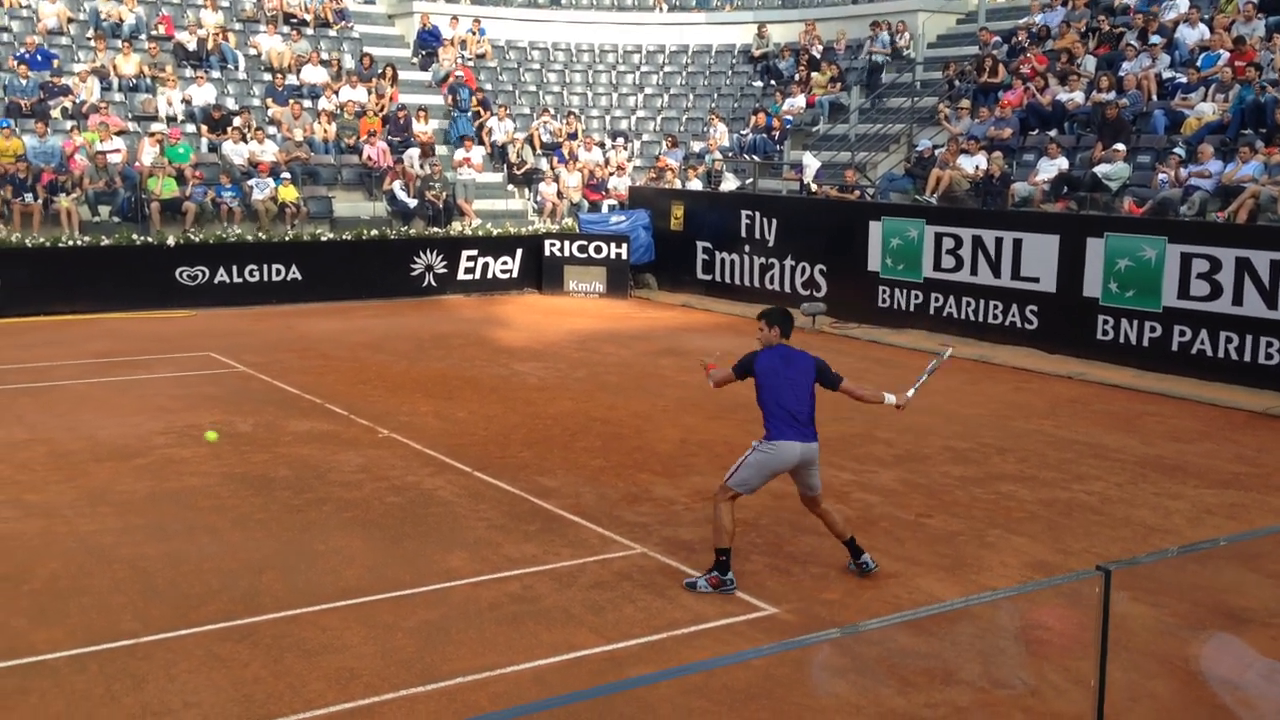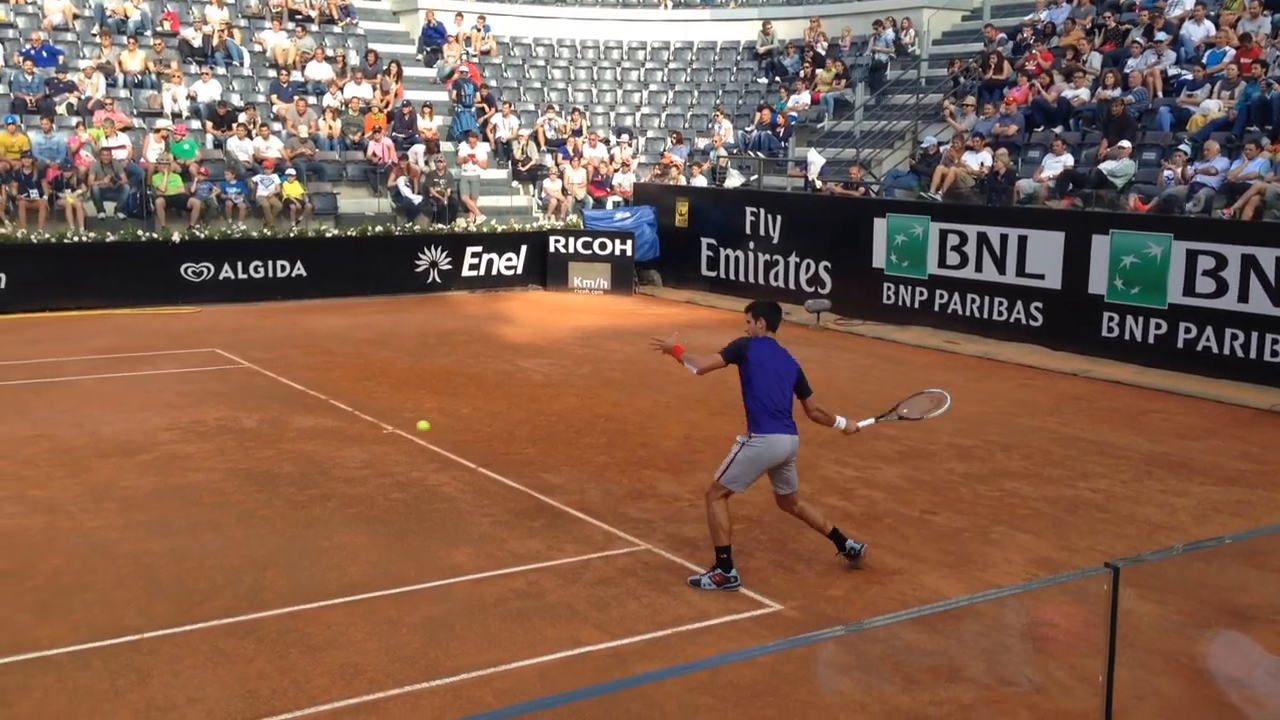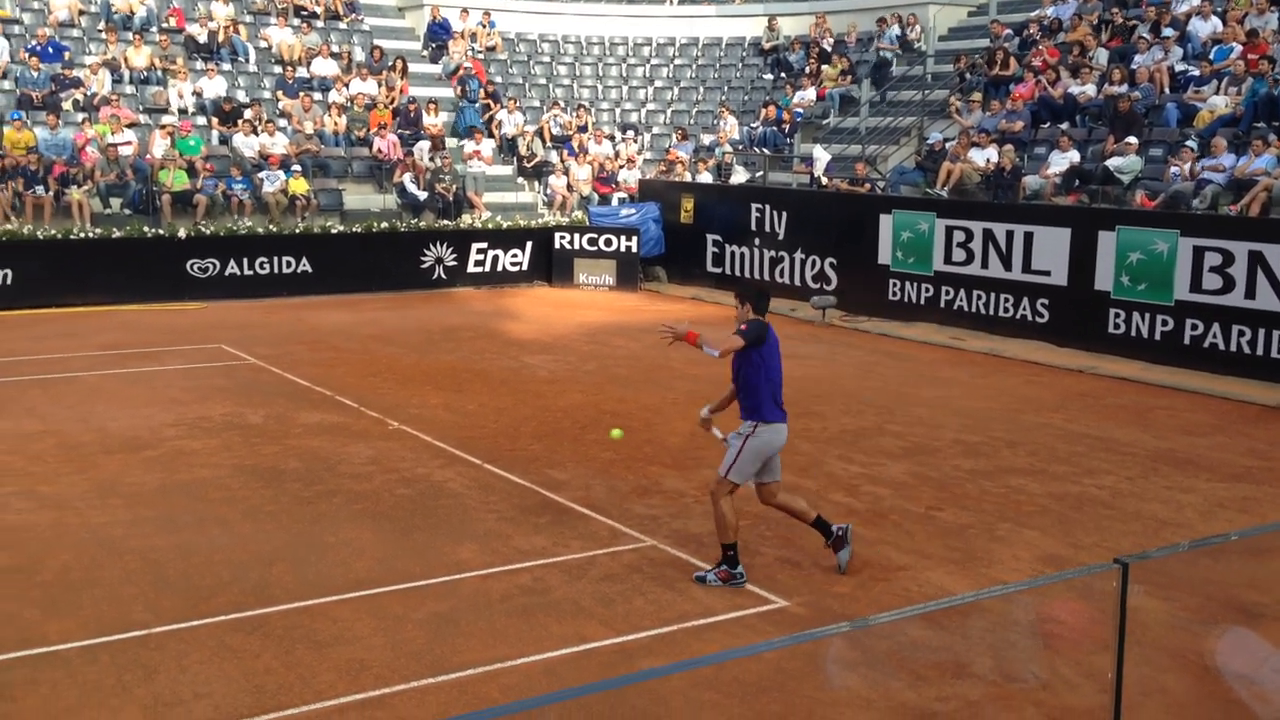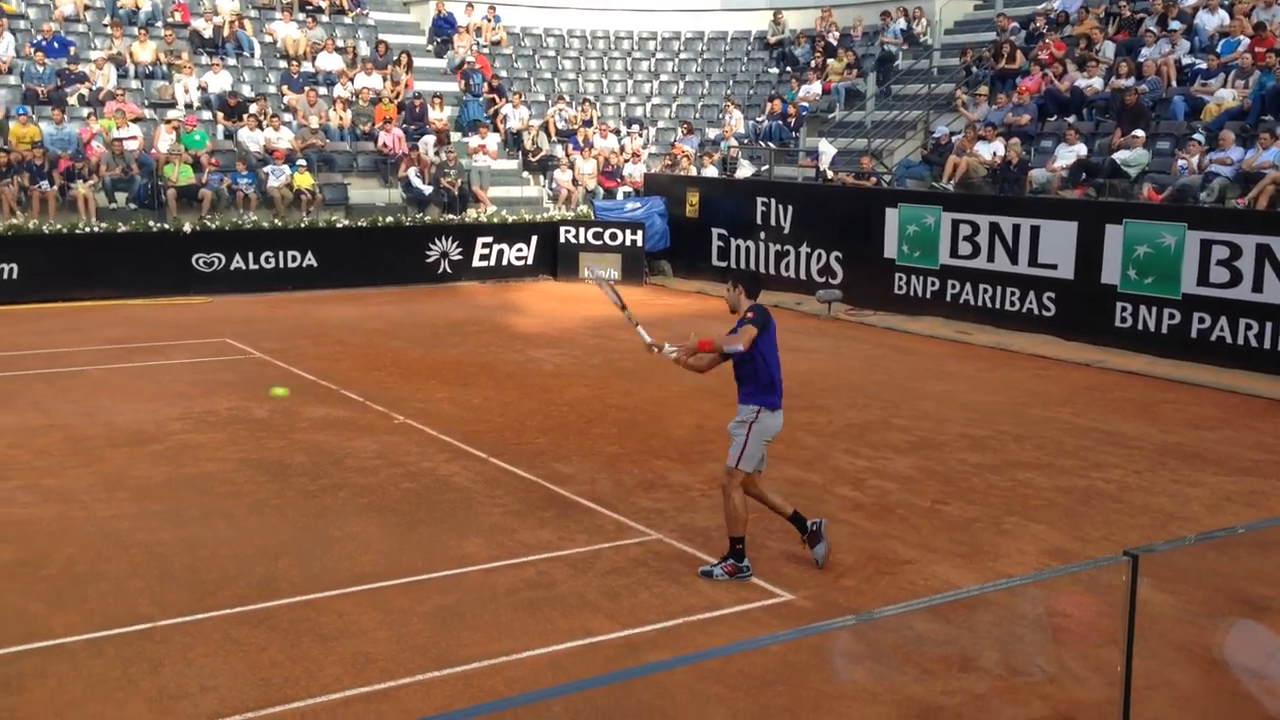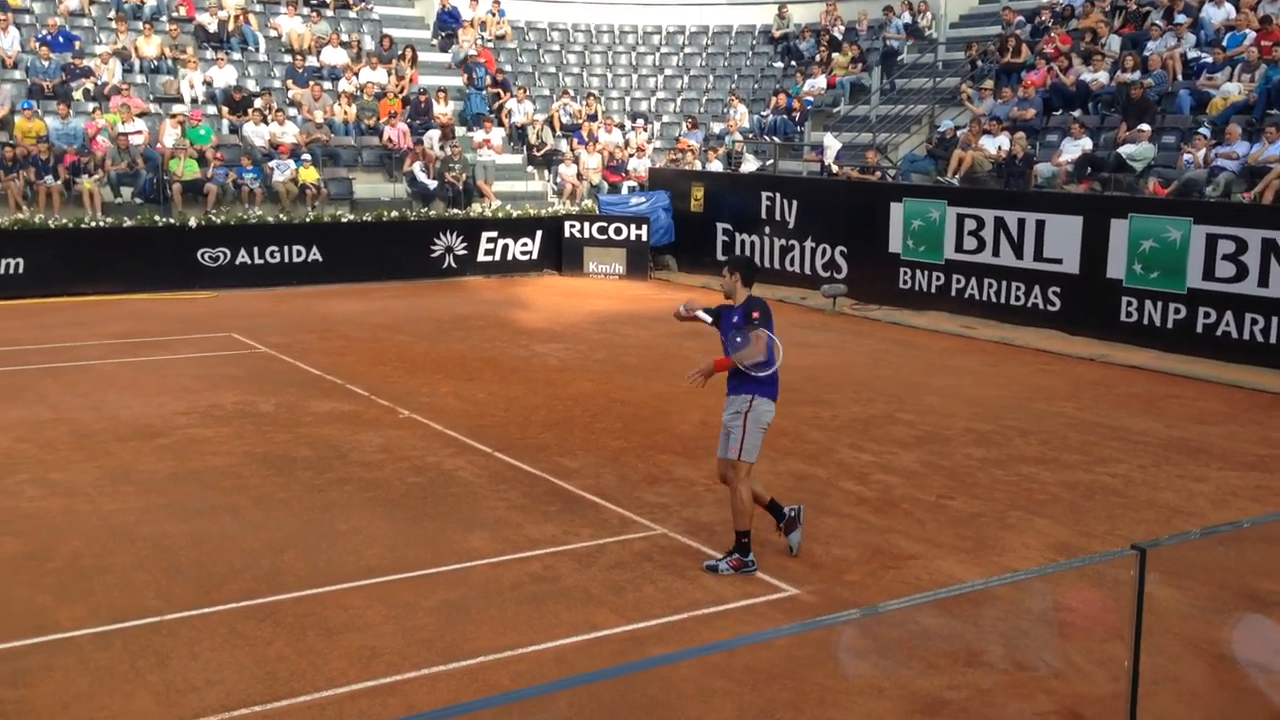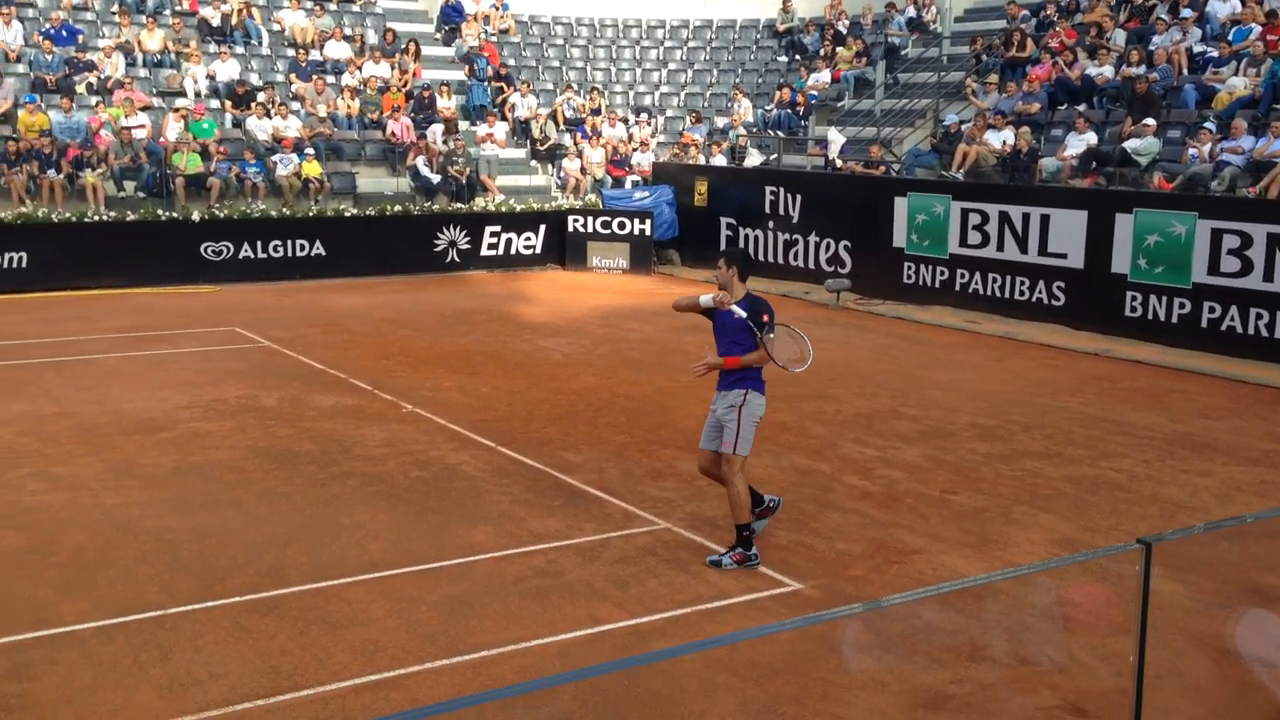
dt=0.1s
person 1, frame 1
left shoulder: (758, 359)
right shoulder: (812, 363)
left elbow: (717, 381)
right elbow: (854, 391)
left wrist: (708, 367)
right wrist: (891, 399)
left hip: (778, 447)
right hip: (809, 447)
left knee: (723, 498)
right knee: (814, 503)
left ankle: (721, 574)
right ankle: (860, 558)
person 1, frame 2
left shoulder: (747, 345)
right shoulder: (789, 363)
left elbow: (700, 366)
right elbow: (813, 411)
left wrist: (675, 349)
right wrist: (841, 423)
left hip: (761, 439)
right hip: (788, 441)
left knee: (715, 496)
right knee: (790, 503)
left ankle: (725, 571)
right ankle: (847, 547)
person 1, frame 3
left shoulder: (756, 326)
right shoulder: (755, 340)
left elbow: (720, 349)
right elbow: (736, 390)
left wrist: (688, 335)
right wrist: (710, 410)
left hip: (759, 427)
right hip: (770, 427)
left knee: (720, 492)
right knee: (771, 494)
left ankle: (730, 567)
right ankle: (833, 533)
person 1, frame 4
left shoulder: (758, 313)
right shoulder: (741, 327)
left elbow: (739, 343)
right elbow: (705, 365)
left wrist: (698, 345)
right wrist: (683, 356)
left hip: (760, 412)
right hip: (758, 412)
left knee: (731, 484)
right knee: (748, 484)
left ankle: (737, 560)
right ankle: (807, 527)
person 1, frame 5
left shoulder: (757, 308)
right shoulder: (724, 312)
left elbow: (756, 353)
right elbow: (681, 316)
left wrist: (714, 366)
right wrist: (686, 309)
left hip: (755, 401)
right hip: (735, 401)
left knee: (737, 476)
right knee: (727, 474)
left ankle: (743, 554)
right ankle: (785, 515)
person 1, frame 6
left shoulder: (758, 306)
right shoulder: (718, 305)
left elbow: (764, 355)
right elbow: (678, 306)
left wrist: (722, 363)
right wrist: (711, 298)
left hip: (745, 396)
right hip: (724, 395)
left knee: (731, 470)
right knee: (707, 465)
left ankle: (745, 548)
right ankle: (762, 503)
